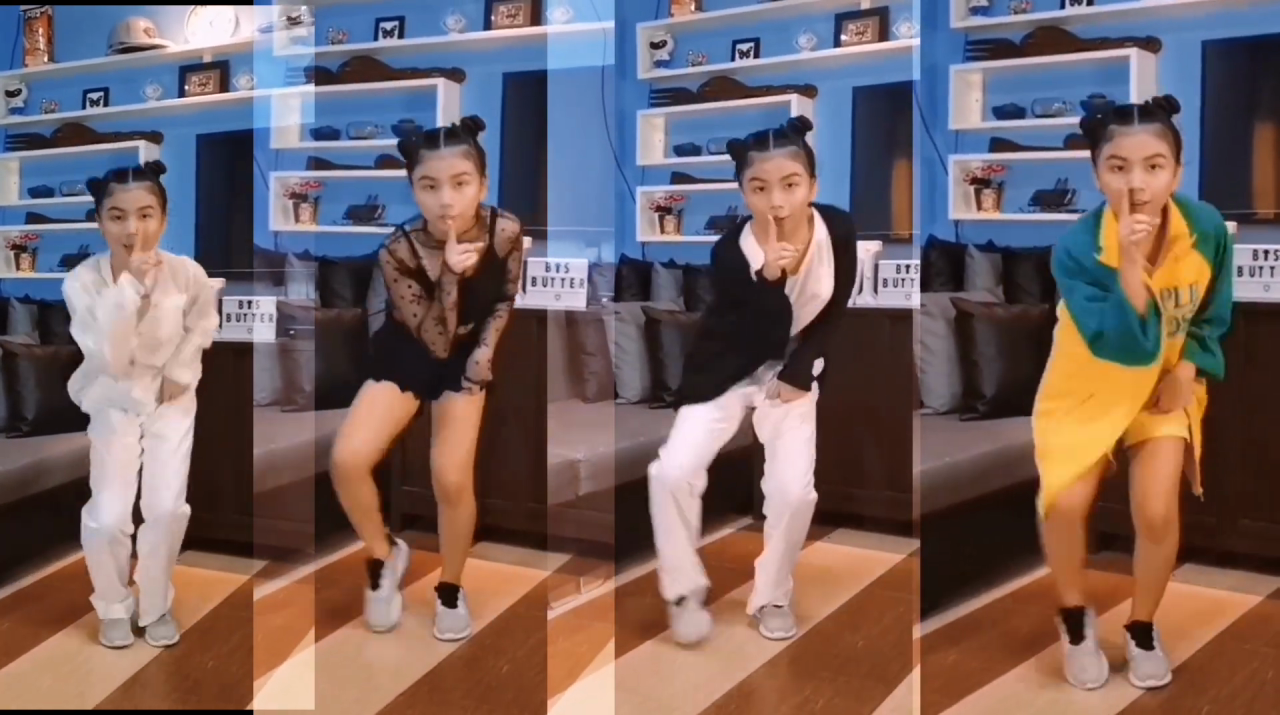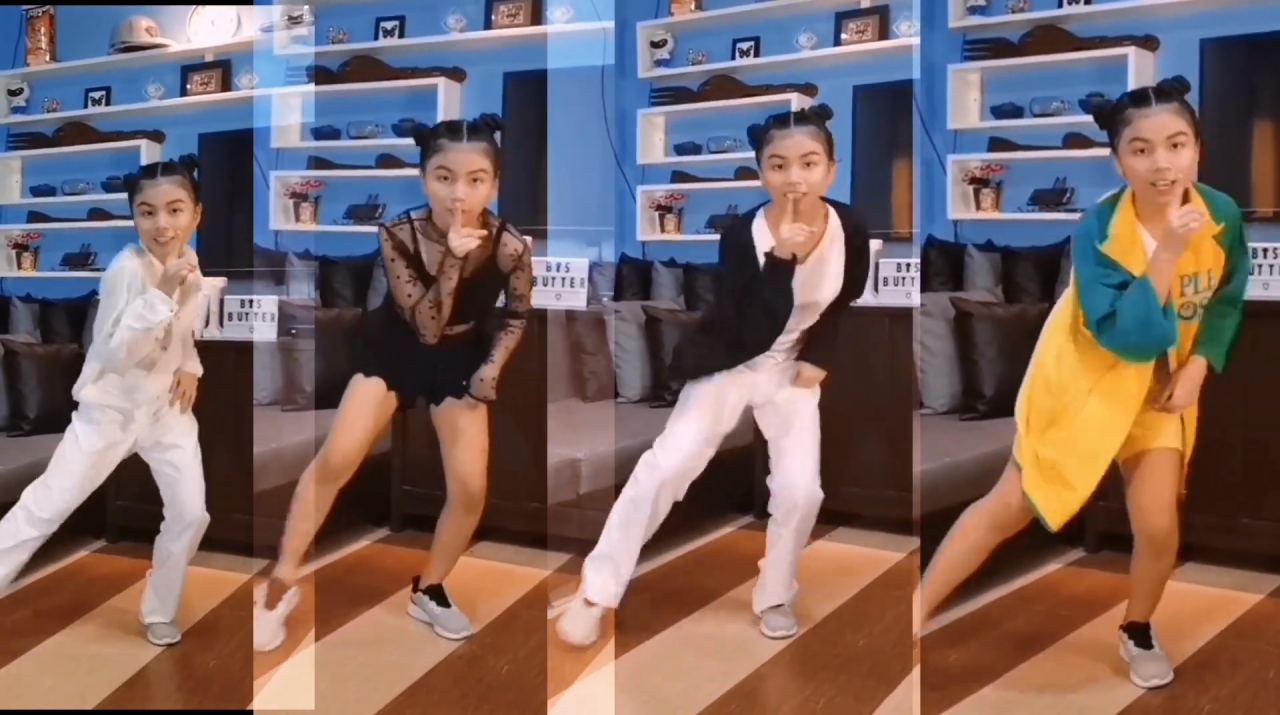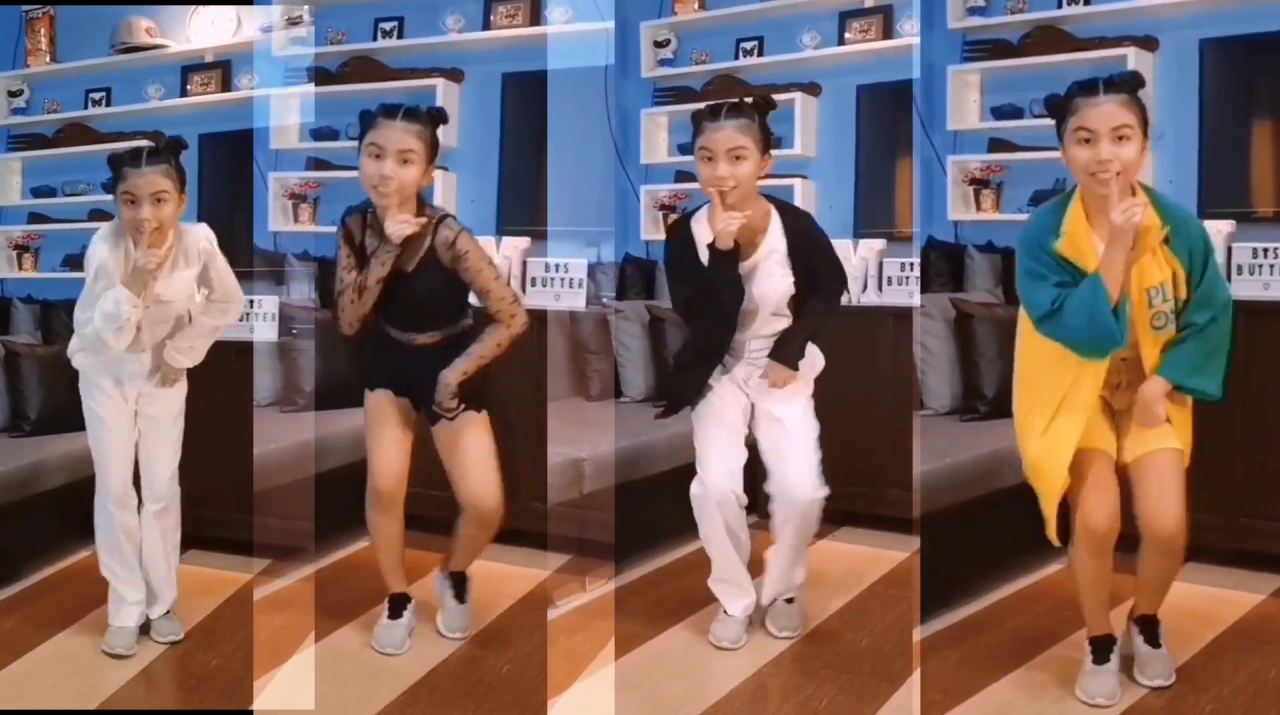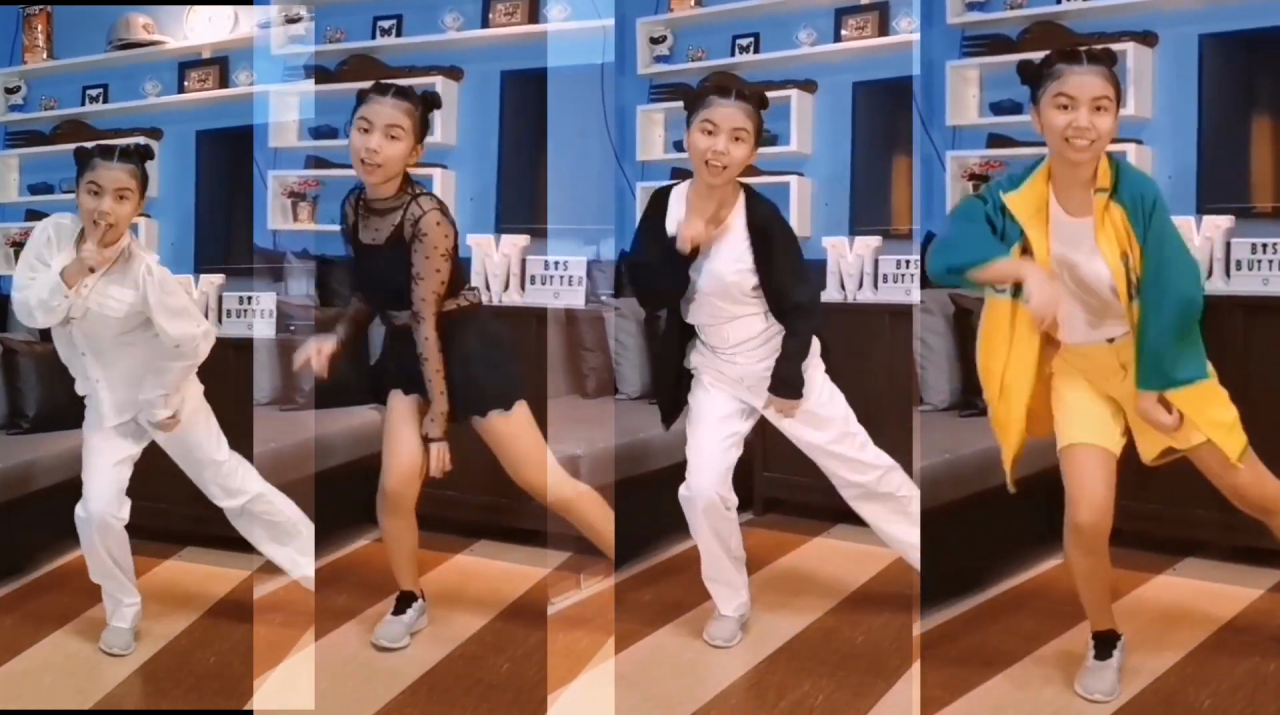
dt=0.5s
person 1, frame 1
left shoulder: (1205, 230)
right shoulder: (1077, 250)
left elbow: (1218, 308)
right elbow: (1123, 345)
left wrist: (1187, 364)
right wrist: (1129, 266)
left hip: (1173, 377)
right hip: (1096, 380)
left knee: (1155, 513)
right knee: (1061, 507)
left ankle: (1143, 629)
right ankle: (1076, 616)
person 1, frame 2
left shoulder: (1220, 216)
right shoulder: (1098, 231)
left elbow: (1227, 297)
right elbow: (1124, 334)
left wrist: (1198, 365)
right wrist: (1170, 256)
left hip: (1160, 384)
right hip: (1087, 380)
left knee: (1157, 526)
right knee: (1008, 509)
left ankle: (1137, 631)
right ankle: (910, 621)
person 1, frame 3
left shoulder: (1174, 226)
right shoulder: (1046, 231)
left elbow: (1211, 312)
right elbow: (1080, 331)
left wrist: (1167, 383)
right wrist: (1117, 247)
left hip: (1151, 381)
right hip: (1073, 386)
left knee: (1165, 528)
right knee: (1096, 521)
left ankle: (1146, 620)
right ankle: (1099, 645)
person 1, frame 4
left shoulder: (1138, 193)
right shoulder: (1013, 203)
left elbow: (1174, 295)
right elbow: (947, 258)
left wrist: (1155, 385)
right wrist: (1022, 273)
left hip: (1156, 363)
right hip: (1077, 371)
right knee: (1087, 520)
right ankle: (1104, 641)
person 2, frame 1
left shoulder: (836, 228)
right shoulder: (732, 254)
left elbow: (833, 308)
right elbow: (760, 338)
left wrist: (798, 373)
right wrist: (770, 276)
left hip: (789, 372)
right hip: (727, 372)
left knee: (793, 491)
right knee: (674, 471)
left ankle: (772, 596)
right ankle: (685, 588)
person 2, frame 2
left shoulder: (849, 226)
right shoulder: (743, 233)
right elbow: (743, 329)
left wrist: (819, 354)
right wrist: (780, 258)
left hip: (792, 368)
right hip: (729, 364)
left knee: (801, 492)
right knee: (665, 469)
left ankle: (774, 596)
right ankle: (597, 591)
person 2, frame 3
left shoulder: (794, 225)
right shoulder: (686, 231)
left elbow: (829, 287)
right elbow: (702, 318)
left wrist: (791, 351)
right wrist: (723, 252)
left hip: (780, 367)
right hip: (719, 371)
left knee: (801, 491)
right knee: (715, 488)
left ankle: (782, 589)
right ankle: (735, 600)
person 2, frame 4
left shoulder: (761, 216)
right shoulder: (665, 205)
left elbow: (802, 302)
right elbow: (648, 295)
left wrist: (789, 380)
right wrist: (678, 246)
left hip: (782, 365)
right hip: (715, 374)
left knee: (863, 467)
right knee: (703, 490)
right ankle: (731, 603)
person 3, frame 1
left shoulder: (503, 229)
right shoulder: (398, 252)
right elbow: (436, 341)
left wrist: (486, 348)
right wrist: (449, 277)
left hip: (467, 354)
right hip: (405, 354)
left knee: (452, 481)
right knee: (347, 462)
left ankle: (450, 589)
right ankle: (385, 556)
person 3, frame 2
left shoulder: (509, 245)
right shoulder: (400, 234)
left elbow: (519, 312)
right elbow: (427, 327)
left wrist: (495, 363)
right wrist: (453, 257)
left hip: (461, 355)
right hip: (397, 345)
left knee: (471, 489)
right knee: (334, 461)
left ankle: (428, 590)
right ankle: (279, 585)
person 3, frame 3
left shoulder: (447, 236)
right shoulder: (355, 224)
left elbow: (512, 318)
right elbow: (349, 321)
left wrist: (460, 376)
right wrist: (389, 248)
left hip: (449, 362)
right hip: (387, 362)
left knee: (485, 505)
right knee: (385, 489)
left ankle: (455, 575)
right ankle: (398, 600)
person 3, frame 4
left shoulder: (426, 215)
right shoulder: (354, 206)
left elbow: (430, 321)
left wrist: (438, 421)
right wrist: (334, 338)
left hip: (464, 347)
right hip: (405, 352)
left knee: (548, 484)
right knee: (394, 488)
right ankle: (409, 599)
person 4, frame 1
left shoulder: (185, 271)
right shoulder: (83, 282)
left elbow: (204, 321)
right elbow: (106, 359)
left wrist: (182, 372)
right wrist: (124, 285)
left hip: (170, 399)
right hip: (114, 405)
left knee: (167, 508)
right knee: (109, 519)
left ankle: (154, 607)
right ankle: (114, 606)
person 4, frame 2
left shoulder: (184, 262)
right shoulder: (128, 269)
right elbow: (115, 352)
left wrist: (189, 368)
right wrist: (163, 291)
left hip: (167, 407)
right hip: (110, 405)
left knee: (191, 514)
right knee: (48, 504)
left ankle: (159, 611)
person 4, frame 3
left shoulder: (200, 242)
right shoulder: (104, 247)
left elbow: (227, 305)
right elbow: (100, 333)
left wrist: (179, 353)
right wrist: (132, 279)
left hip: (161, 375)
right hip: (105, 375)
left knee: (162, 489)
right knee: (115, 488)
left ankle: (161, 603)
right ankle: (126, 610)
person 4, frame 4
left shoulder: (143, 269)
right shoulder: (51, 234)
left elbow: (195, 336)
right elbow: (29, 310)
left wrist: (165, 403)
right wrist: (76, 270)
left hip: (165, 395)
right hip: (107, 402)
left knee: (234, 486)
right knee: (97, 511)
left ankle: (323, 568)
right ankle: (122, 613)
